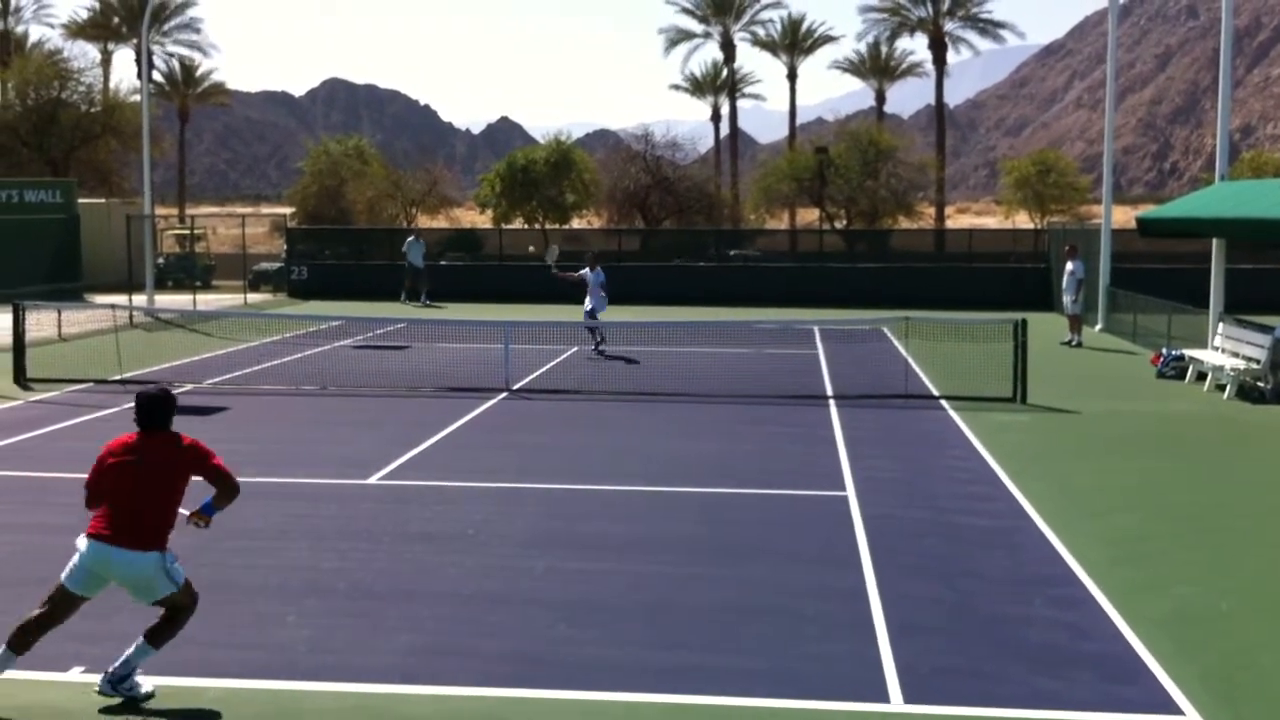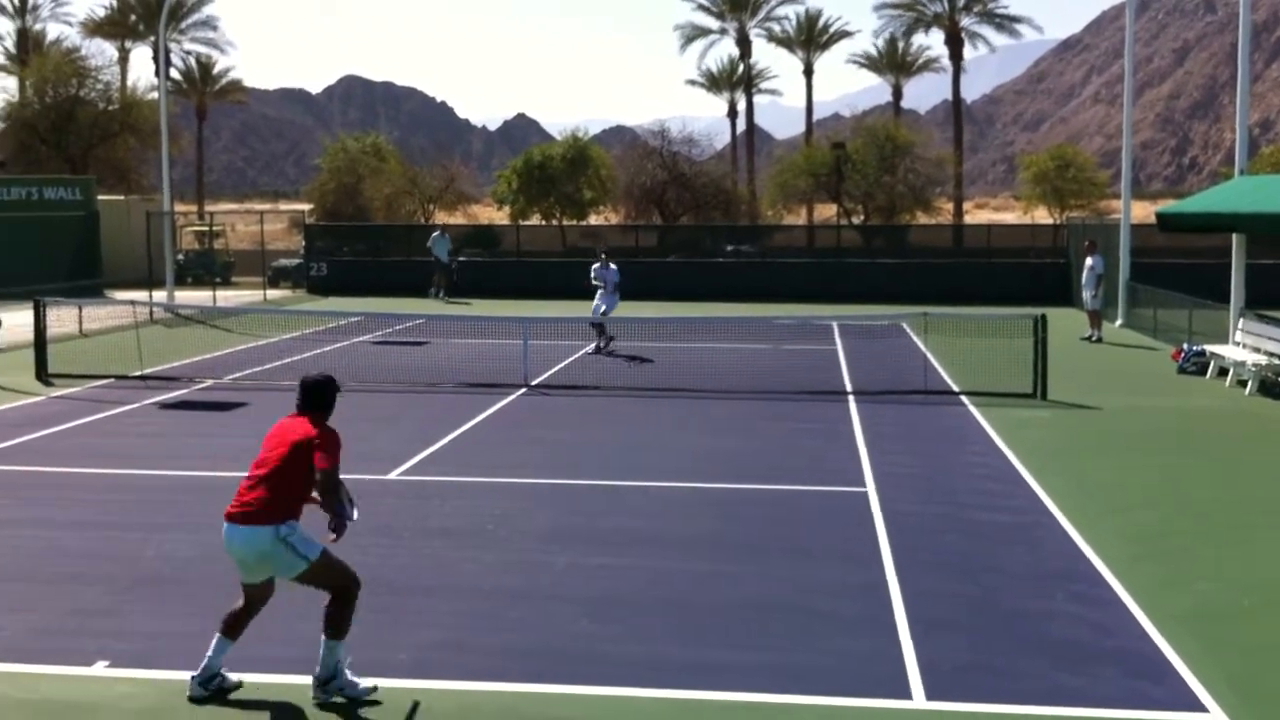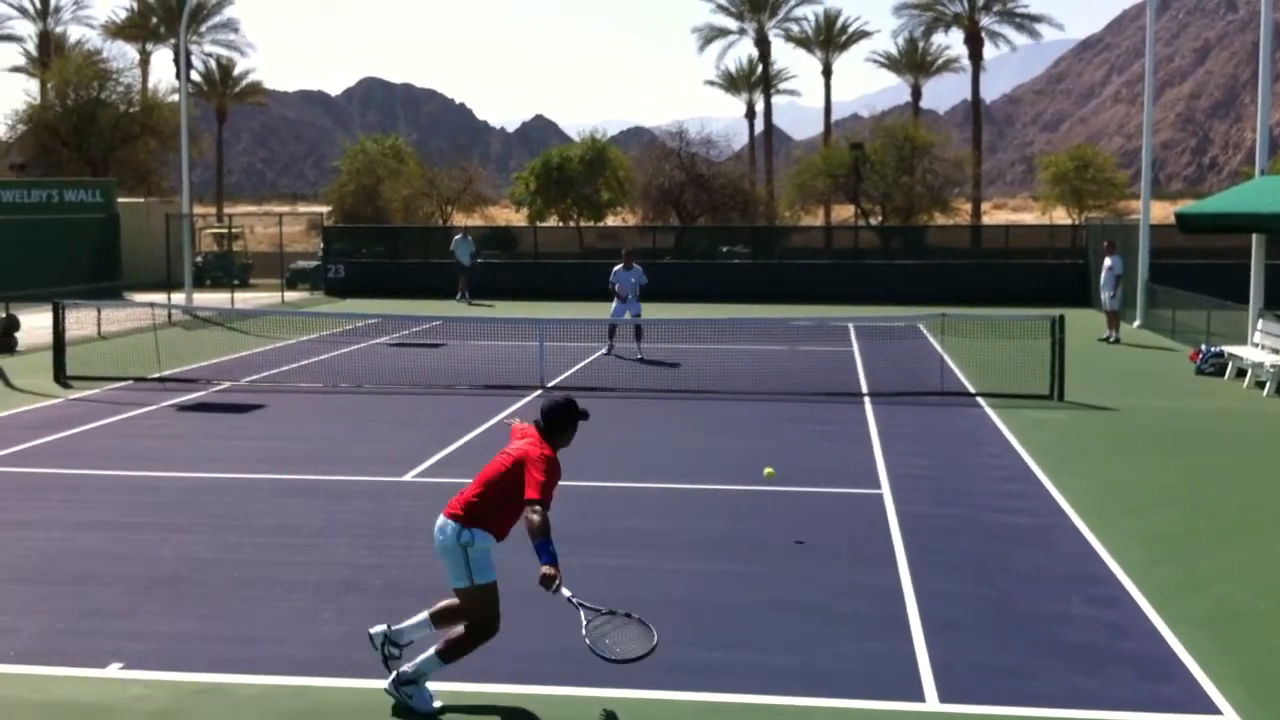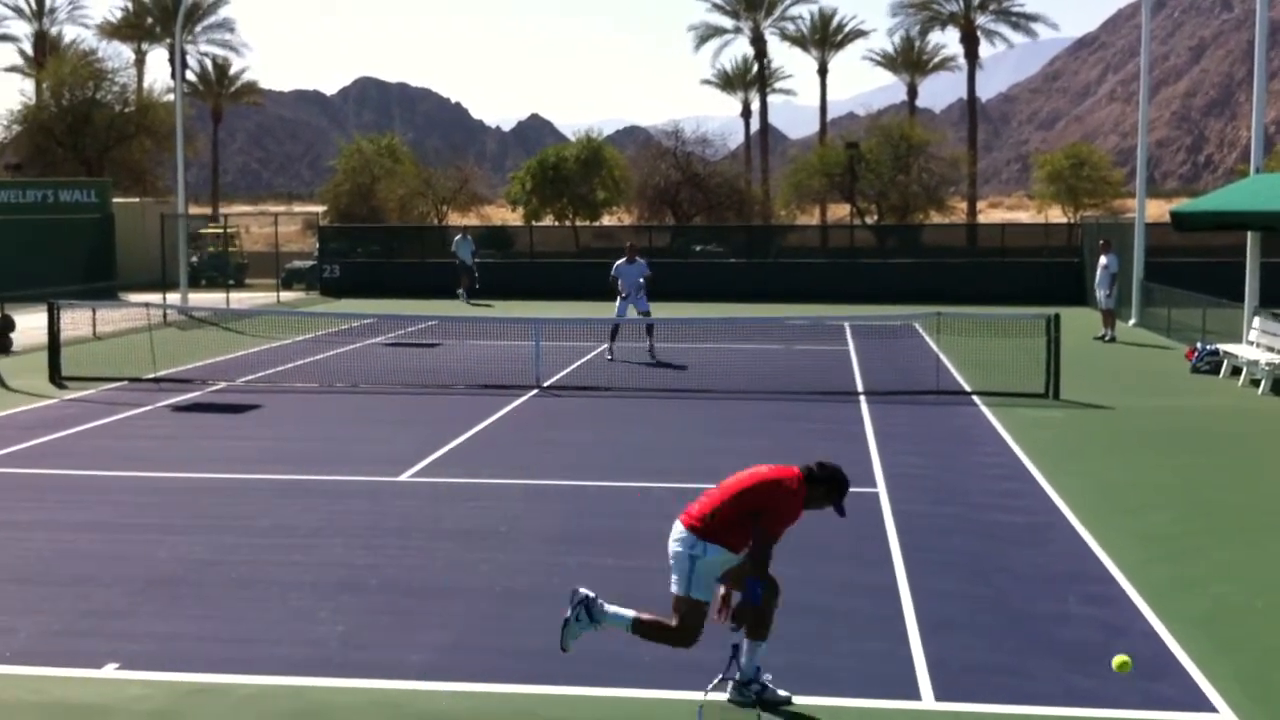
dt=0.3s
person 1, frame 1
left shoulder: (113, 449)
right shoulder: (186, 449)
left elbow: (90, 501)
right elbow: (230, 488)
right wrist: (207, 509)
left hip: (96, 547)
right hip: (143, 557)
left knee: (51, 613)
right knee: (184, 604)
right ankle: (120, 677)
person 1, frame 2
left shoulder: (282, 427)
right shoulder: (323, 435)
right elbow: (328, 484)
left wrist: (307, 496)
right wrist: (340, 517)
left hip: (234, 528)
right hip: (268, 531)
left knee: (254, 600)
right knee: (347, 586)
left ankle: (207, 677)
right ankle: (330, 677)
person 1, frame 3
left shoulder: (527, 433)
right shoulder: (546, 459)
right elbow: (536, 515)
right wrist: (548, 564)
left hip: (456, 525)
right hip: (466, 534)
left knee: (473, 605)
right knee: (486, 625)
left ankle: (393, 635)
right ankle: (409, 680)
person 1, frame 4
left shoulder: (780, 478)
right shoulder: (792, 493)
right elbow: (762, 550)
left wrist: (727, 588)
right wrist: (750, 600)
left hip: (704, 541)
right hip: (699, 545)
left knee: (767, 593)
right knee: (683, 636)
left ankle: (747, 680)
right ankle: (593, 609)
